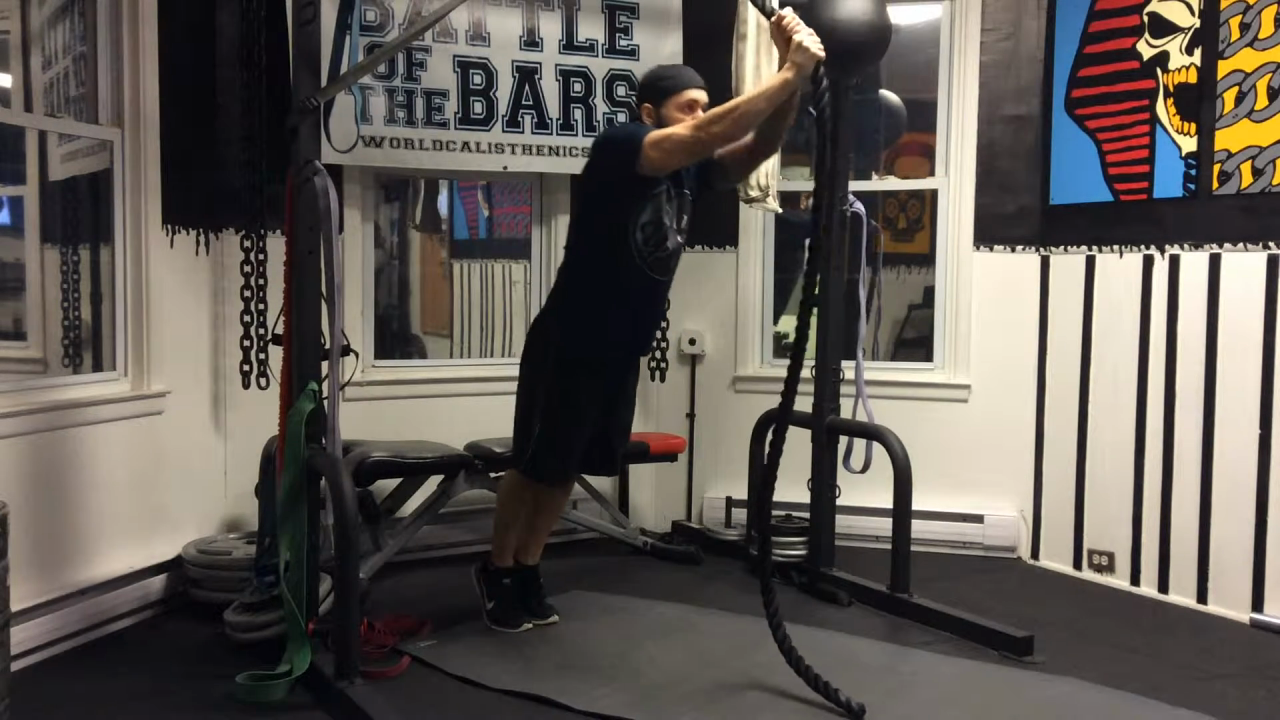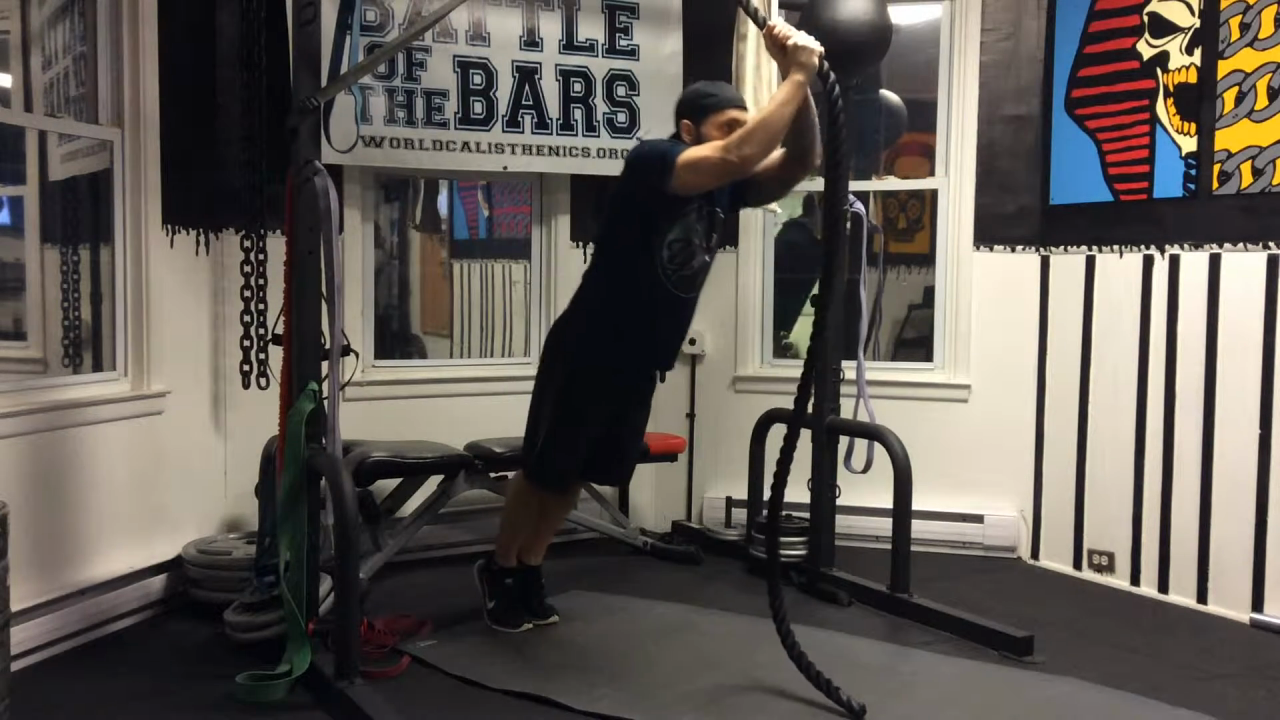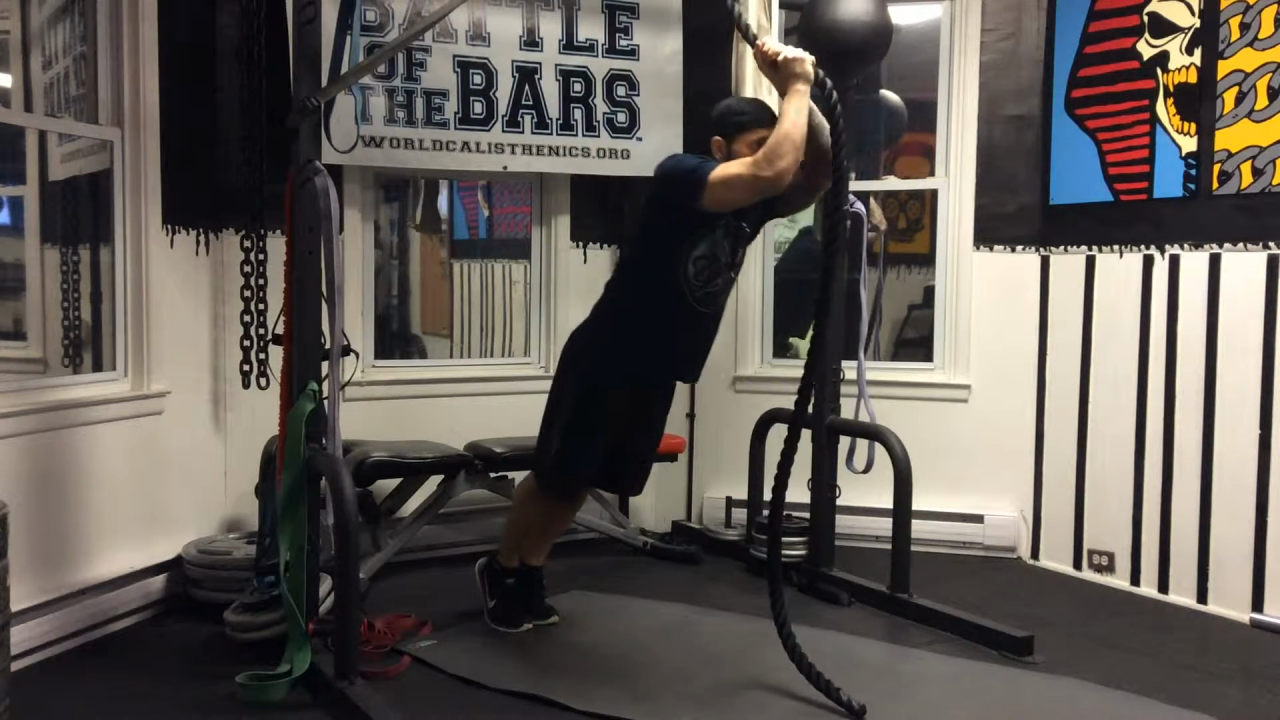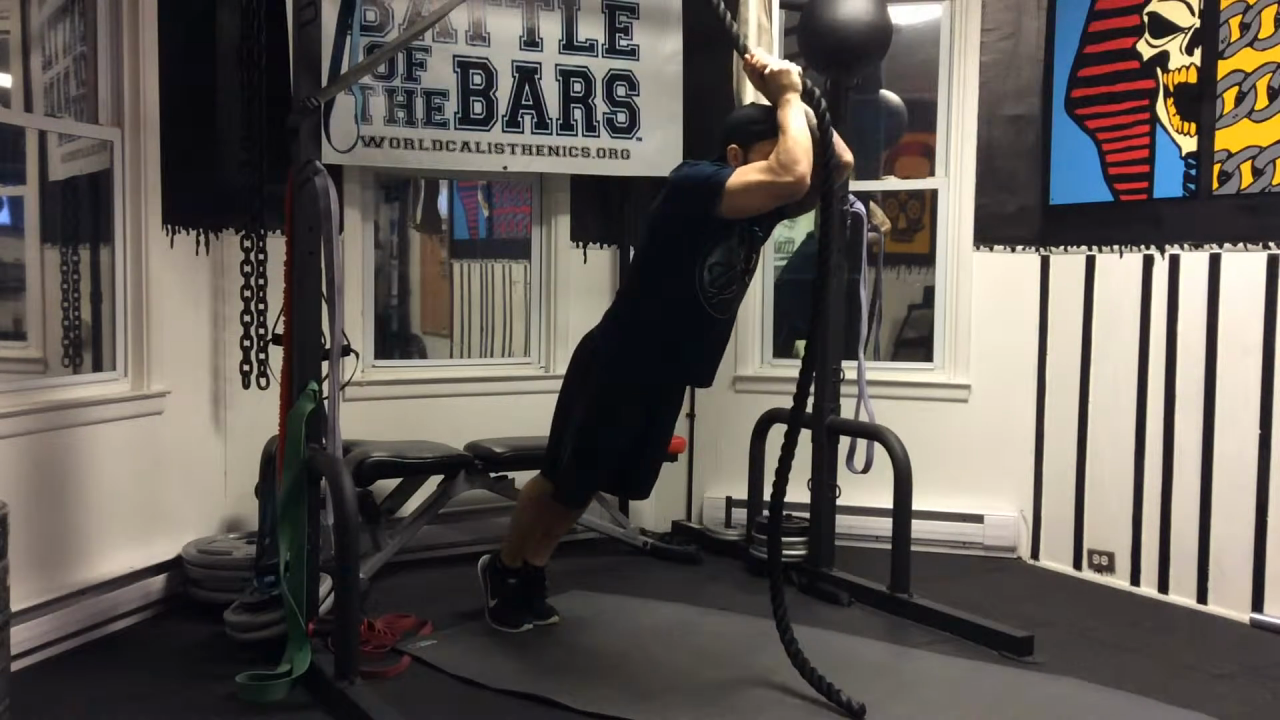
dt=0.3s
person 1, frame 1
left shoulder: (691, 168)
right shoulder: (617, 146)
left elbow: (760, 143)
right elbow: (707, 135)
left wrist: (792, 73)
right wrist: (790, 74)
left hip: (623, 349)
right hip: (570, 345)
left knee: (567, 469)
right knee: (538, 466)
left ankle: (526, 572)
right ankle: (496, 573)
person 1, frame 2
left shoulder: (729, 189)
right shoulder: (651, 163)
left elbow: (801, 160)
right elbow: (742, 154)
left wrist: (797, 76)
right wrist: (796, 76)
left hip: (642, 362)
right hip: (586, 353)
left knee: (576, 475)
right knee: (546, 471)
left ankle: (528, 574)
right ankle: (499, 572)
person 1, frame 3
left shoulder: (754, 203)
right shoulder: (679, 177)
left elbow: (826, 168)
right elbow: (773, 171)
left wrist: (795, 90)
right wrist: (797, 87)
left hip: (659, 373)
right hip: (604, 363)
left knee: (588, 482)
right knee: (558, 478)
left ankle: (530, 574)
right ankle: (501, 570)
person 1, frame 4
left shoulder: (763, 205)
right shoulder: (694, 185)
left elbow: (839, 163)
right elbow: (794, 177)
left wrist: (790, 97)
right wrist: (787, 98)
left hip: (667, 377)
right hip: (615, 367)
left knee: (590, 485)
right knee: (565, 482)
left ankle: (532, 573)
right ankle: (503, 570)
